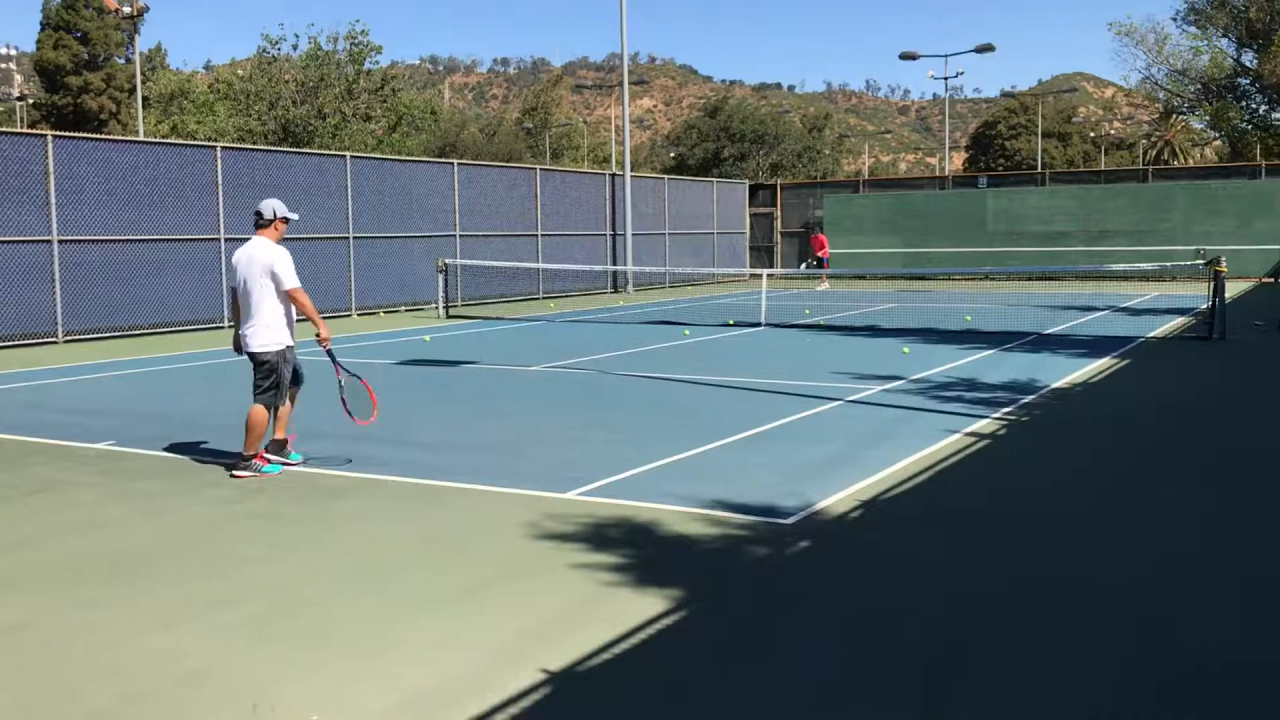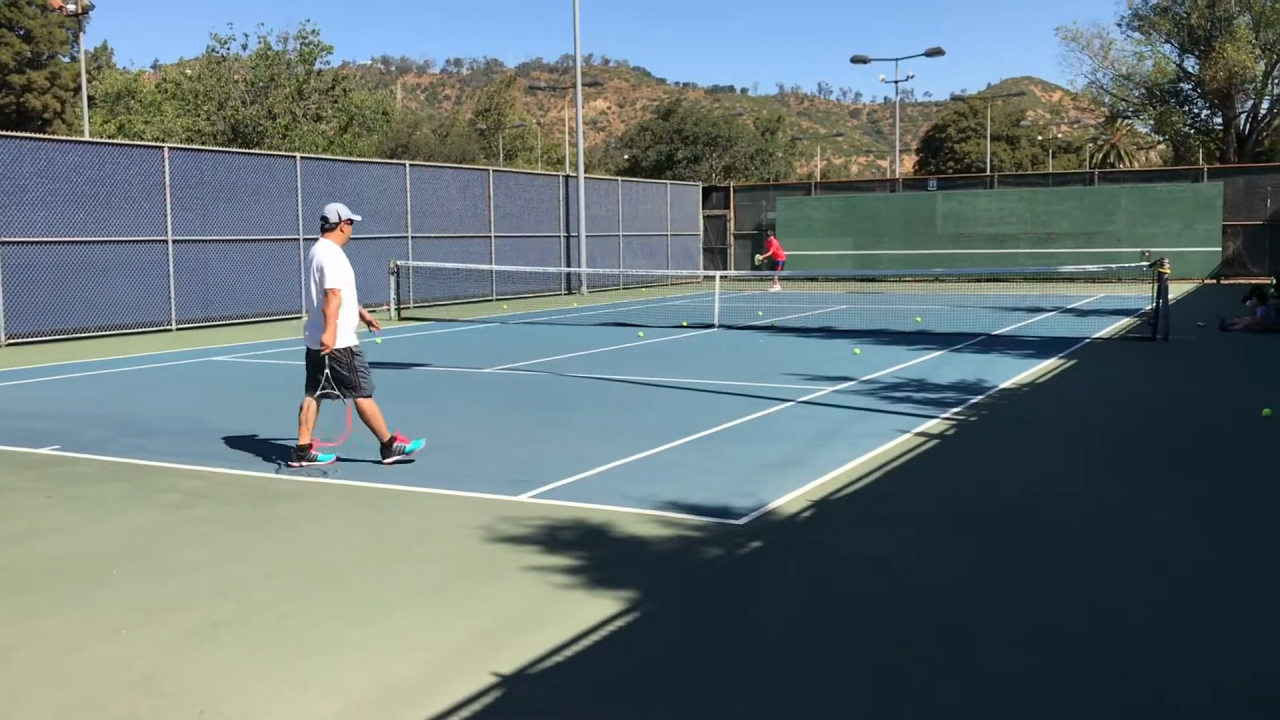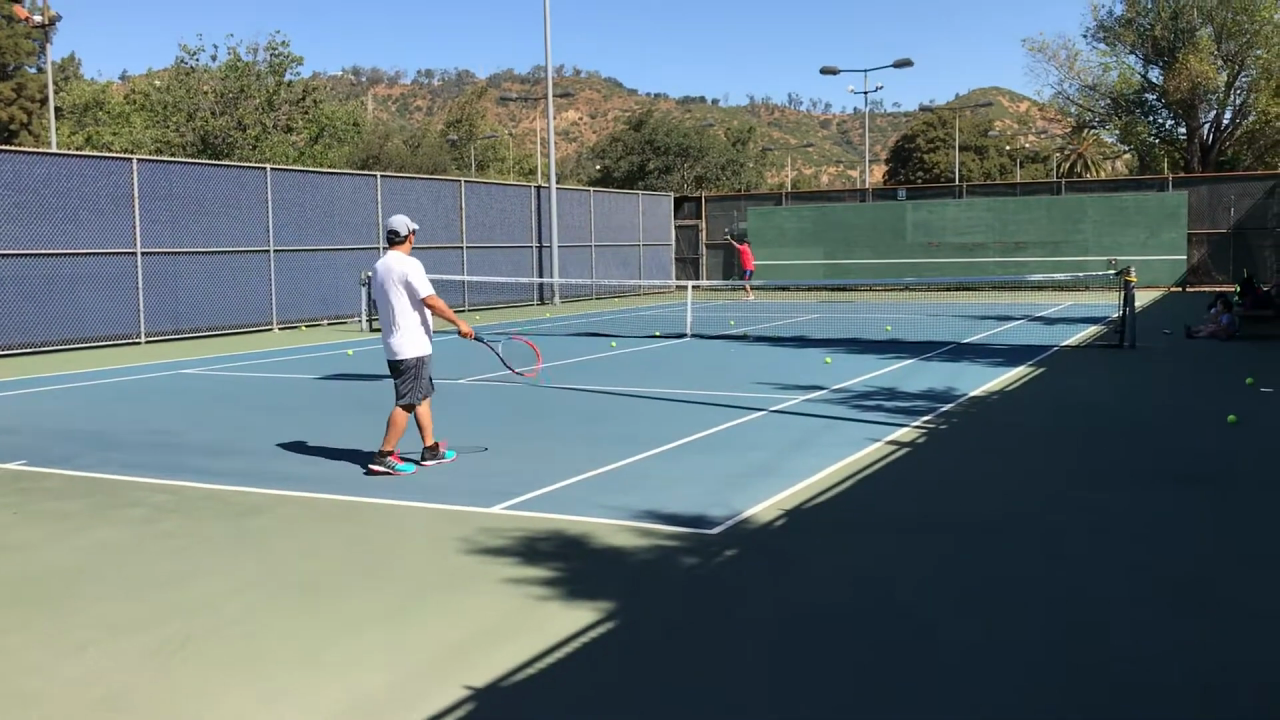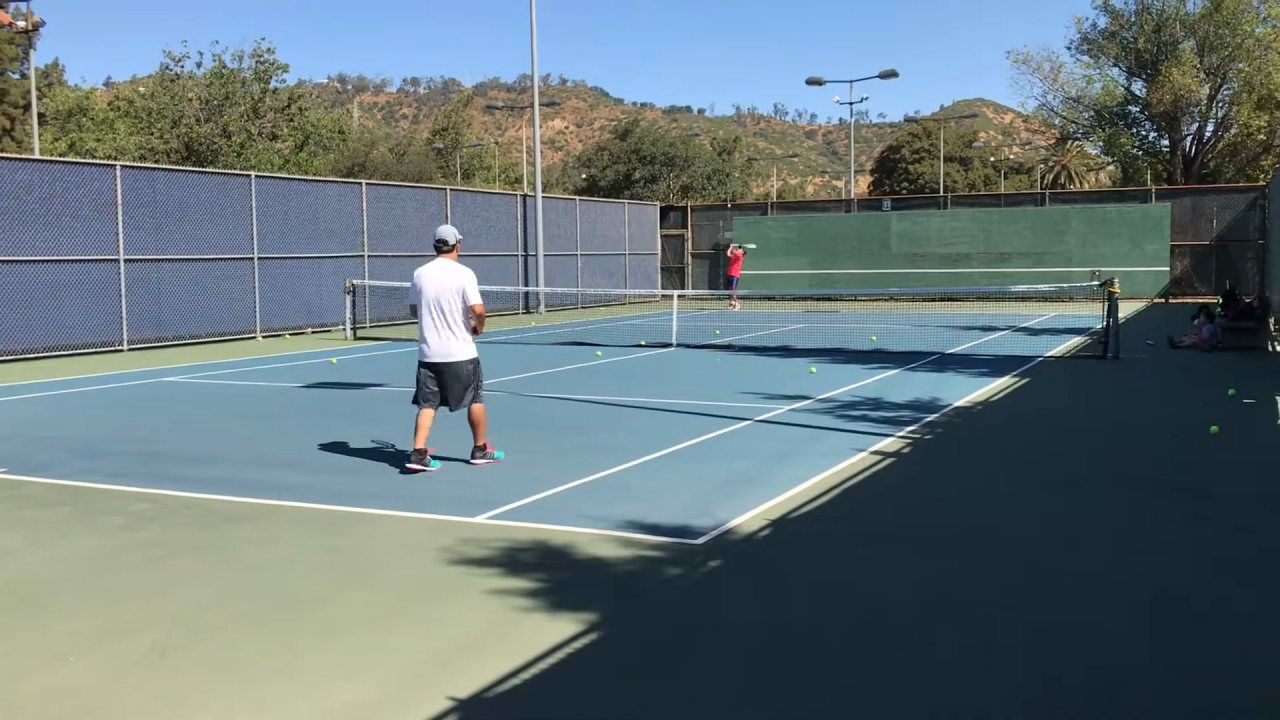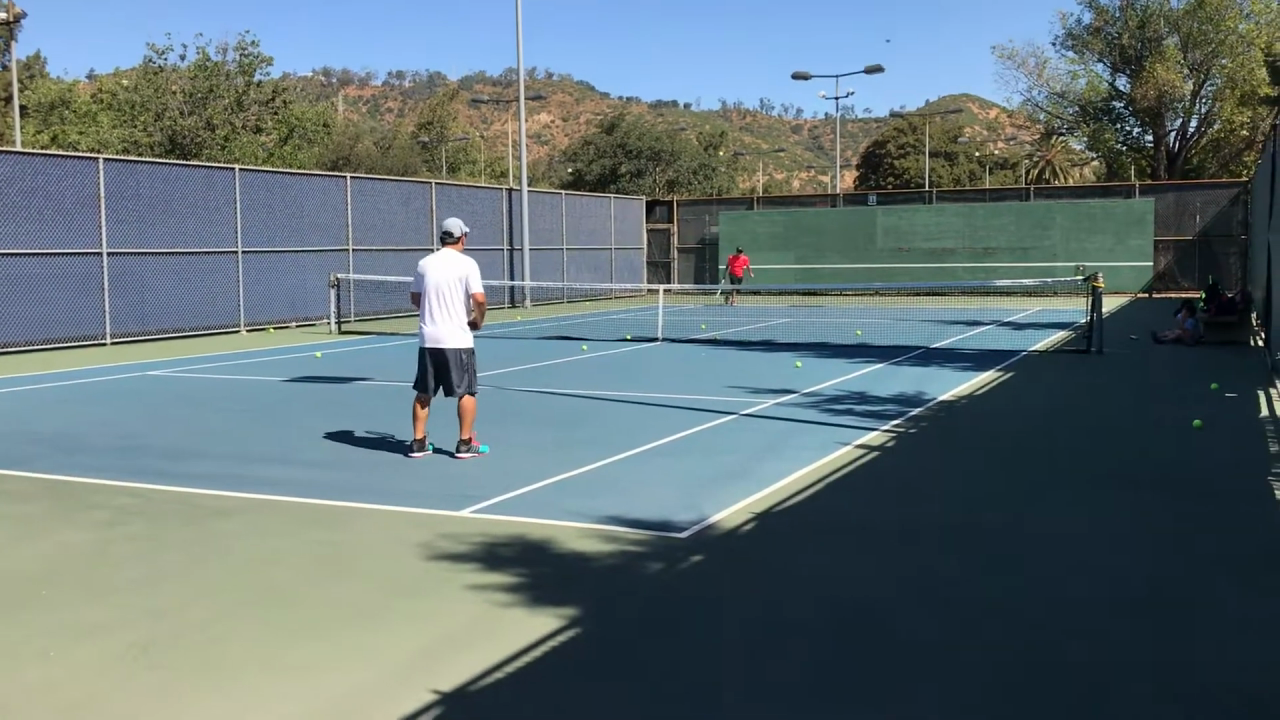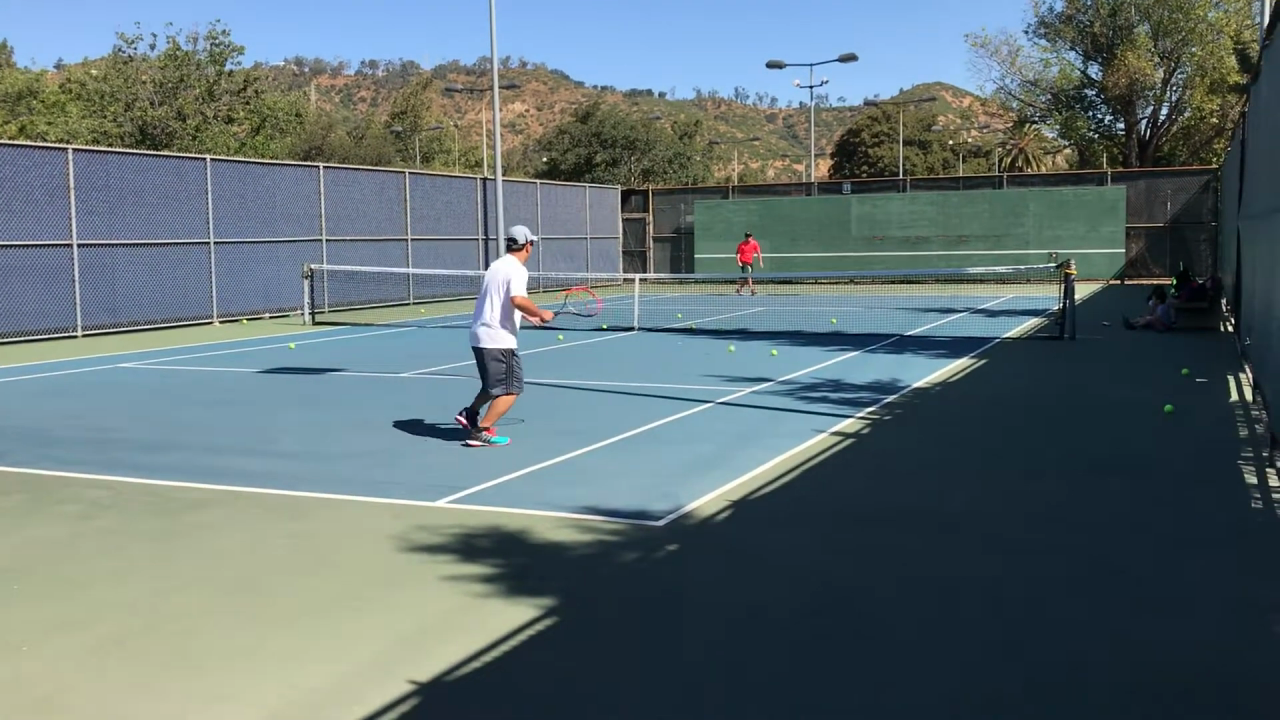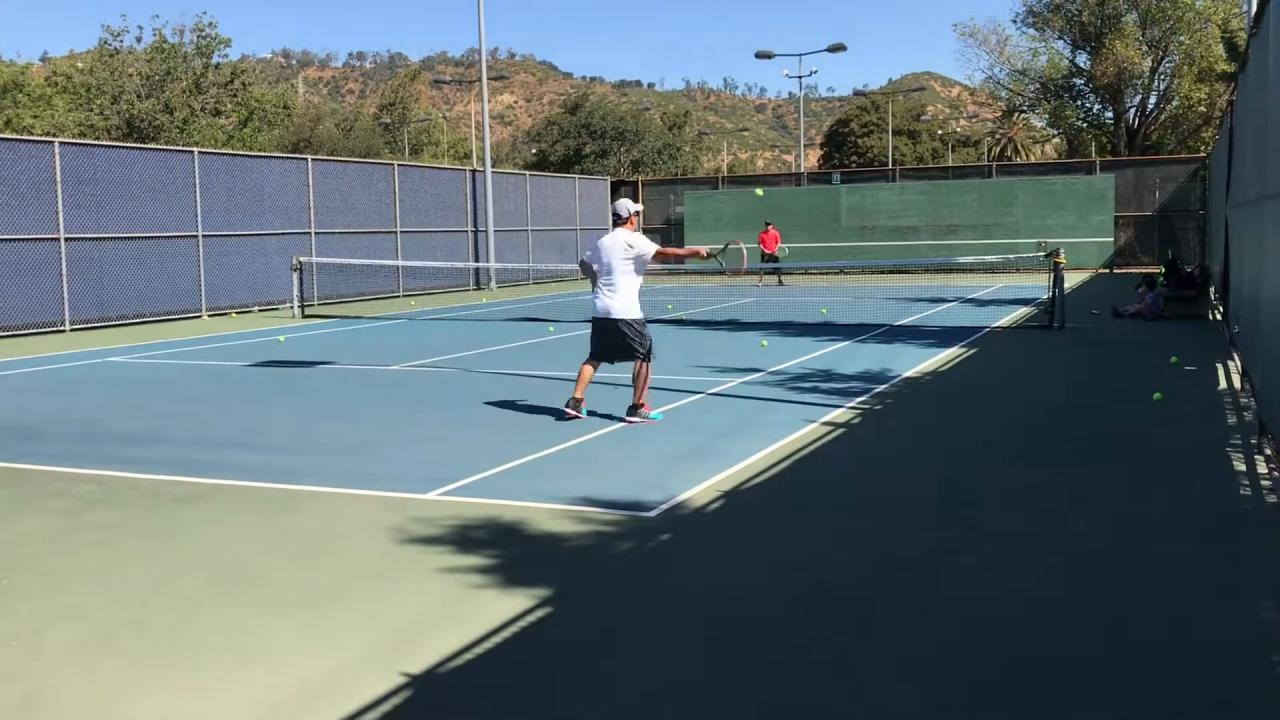
dt=0.7s
person 1, frame 1
left shoulder: (241, 253)
right shoulder: (276, 254)
left elbow: (235, 296)
right elbow: (296, 294)
left wrist: (238, 330)
right wrist: (320, 325)
left hip: (255, 338)
right hip: (273, 341)
left knee: (290, 388)
right knee: (266, 399)
left ankle: (278, 445)
right ankle: (247, 460)
person 1, frame 2
left shoulder: (318, 251)
right shoulder: (332, 255)
right elbow: (332, 295)
left wrist: (361, 313)
right wrist: (330, 332)
left hip: (317, 340)
right hip: (338, 341)
left knee: (314, 392)
right knee: (363, 393)
left ankle: (303, 450)
right ankle: (391, 446)
person 1, frame 3
left shoulder: (378, 267)
right shoulder: (409, 265)
right elbow: (431, 301)
right wrist: (459, 323)
left hip: (395, 345)
right hip: (413, 347)
left knee: (423, 396)
right knee: (407, 402)
left ankle: (431, 449)
right ankle: (385, 456)
person 1, frame 4
left shoulder: (420, 274)
right shoulder: (464, 274)
left elbow: (414, 310)
right elbow: (478, 310)
right wrist: (477, 326)
left hip: (429, 352)
right hip: (460, 352)
left knee: (428, 403)
right knee: (474, 400)
left ankle: (418, 453)
right ankle: (480, 450)
person 1, frame 5
left shoulder: (424, 263)
right shoulder: (467, 263)
left elbow: (415, 298)
right elbow: (479, 299)
right wrist: (478, 320)
left hip: (428, 338)
right hip: (457, 339)
left knee: (423, 392)
right knee: (466, 391)
left ankle: (418, 442)
right ankle: (465, 443)
person 1, frame 6
left shoulder: (496, 265)
right shoulder: (517, 269)
right elbow: (518, 301)
left wrist: (523, 314)
right wrist: (540, 312)
left hip: (481, 334)
right hip: (497, 339)
left knee: (501, 383)
right knee: (509, 391)
left ankle: (470, 413)
right ankle: (480, 432)
person 1, frame 7
left shoulder: (600, 242)
right shoulder: (633, 240)
left elbow: (584, 264)
right elbow: (659, 253)
right wrist: (691, 252)
left hip: (600, 310)
right hip: (625, 312)
left knee: (594, 358)
right knee: (643, 357)
left ankle: (575, 401)
right ankle: (636, 408)
